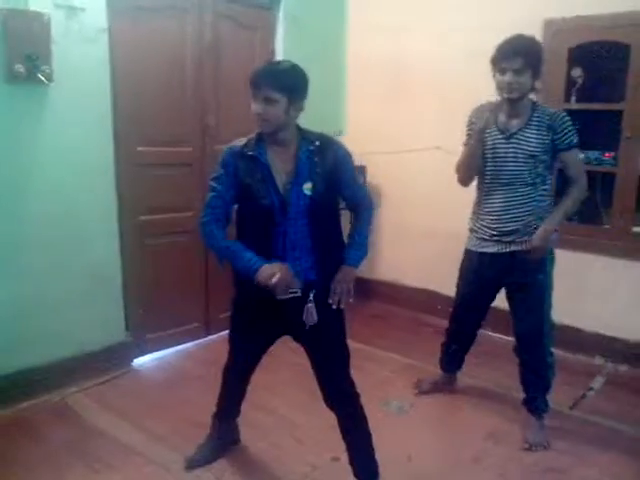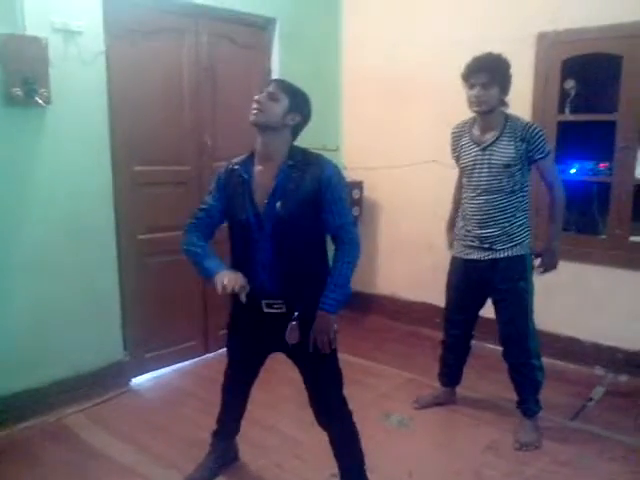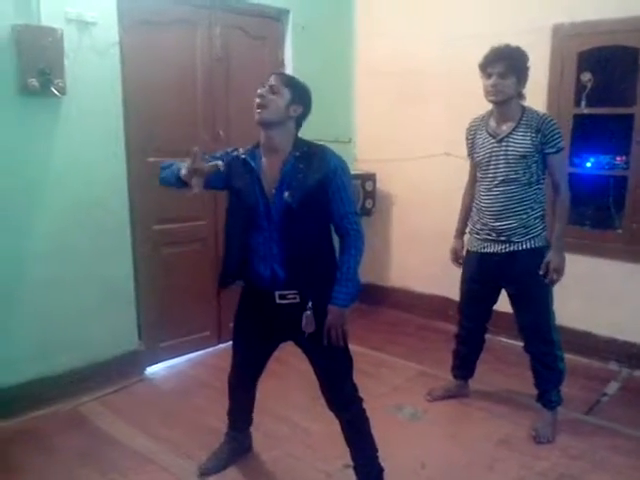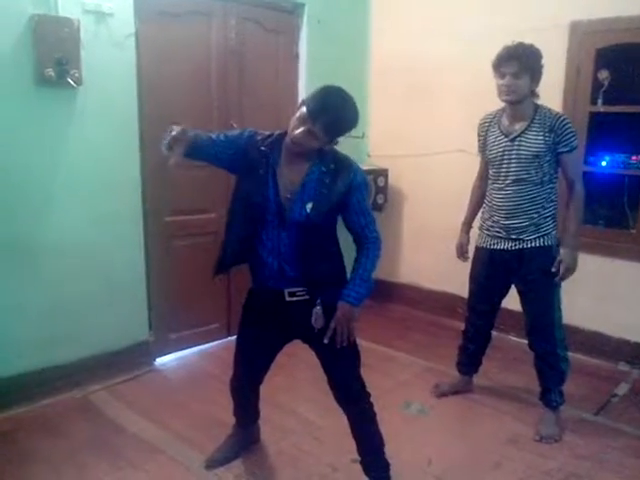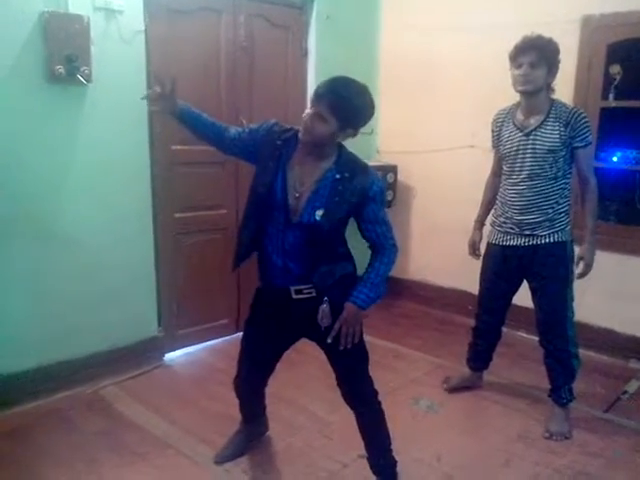
dt=1s
person 1, frame 1
left shoulder: (330, 154)
right shoulder: (236, 159)
left elbow: (362, 208)
right elbow: (211, 227)
left wrist: (351, 262)
right wrist: (256, 266)
left hip: (318, 294)
right hip: (258, 296)
left knee: (340, 389)
right knee: (237, 368)
right ankle: (223, 431)
person 1, frame 2
left shoulder: (320, 174)
right shoulder: (232, 176)
left elbow: (347, 243)
right elbow: (194, 231)
left wrist: (328, 308)
right wrist: (218, 270)
left hip: (303, 312)
right hip: (249, 310)
left knee: (330, 407)
right knee: (234, 385)
right ankle: (223, 447)
person 1, frame 3
left shoulder: (325, 165)
right shoulder: (238, 163)
left elbow: (351, 235)
right elbow: (168, 174)
left wrist: (340, 301)
right wrist: (187, 171)
left hip: (312, 302)
right hip: (257, 301)
left knee: (342, 397)
right knee: (241, 379)
right ankle: (237, 438)
person 1, frame 4
left shoulder: (345, 176)
right shoulder: (251, 148)
left elbow: (369, 241)
right elbow: (203, 143)
left wrist: (350, 299)
right wrist: (182, 140)
left hip: (321, 300)
right hip: (265, 297)
left knee: (351, 395)
right knee: (243, 378)
right ankle: (246, 430)
person 1, frame 5
left shoulder: (361, 182)
right shoulder: (273, 141)
left elbow: (385, 248)
right elbow: (224, 136)
left wrist: (359, 302)
right wrist: (175, 108)
left hip: (330, 299)
right hip: (273, 295)
left knee: (360, 394)
right knee: (247, 378)
right ankle: (253, 425)
person 2, frame 1
left shoulder: (554, 123)
right shoulder: (479, 117)
left elbow: (578, 183)
right elbow: (464, 177)
left wrist: (550, 225)
right wrist: (478, 136)
left hip: (528, 248)
right hip: (482, 243)
left knee: (532, 333)
right knee: (463, 316)
left ankle: (536, 412)
right ankle: (447, 374)
person 2, frame 2
left shoulder: (526, 134)
right shoulder: (459, 135)
left elbow: (555, 189)
left wrist: (552, 244)
right wrist: (450, 225)
left hip: (510, 256)
right hip: (465, 254)
left knee: (518, 337)
right knee: (455, 326)
left ankle: (529, 414)
right ankle: (447, 388)
person 2, frame 3
left shoulder: (543, 126)
right shoulder: (475, 129)
left elbow: (561, 189)
left wrist: (557, 247)
right wrist: (458, 234)
left hip: (527, 249)
right hip: (481, 247)
left knee: (539, 332)
right knee: (469, 321)
left ankle: (549, 406)
right ankle: (460, 380)
person 2, frame 4
left shoulder: (556, 126)
right shoulder: (487, 125)
left elbow: (575, 187)
left wrist: (570, 244)
right wrist: (465, 227)
left hip: (537, 247)
right hip: (491, 243)
left knee: (544, 328)
right knee: (477, 315)
left ankle: (551, 405)
right ankle: (465, 376)
person 2, frame 5
left shoulder: (571, 120)
right shoulder: (501, 120)
left elbow: (588, 182)
left wrist: (589, 239)
right wrist: (478, 224)
left hip: (551, 243)
right hip: (503, 239)
left knee: (555, 326)
right knee: (487, 312)
left ankle: (560, 402)
right ankle: (474, 371)
